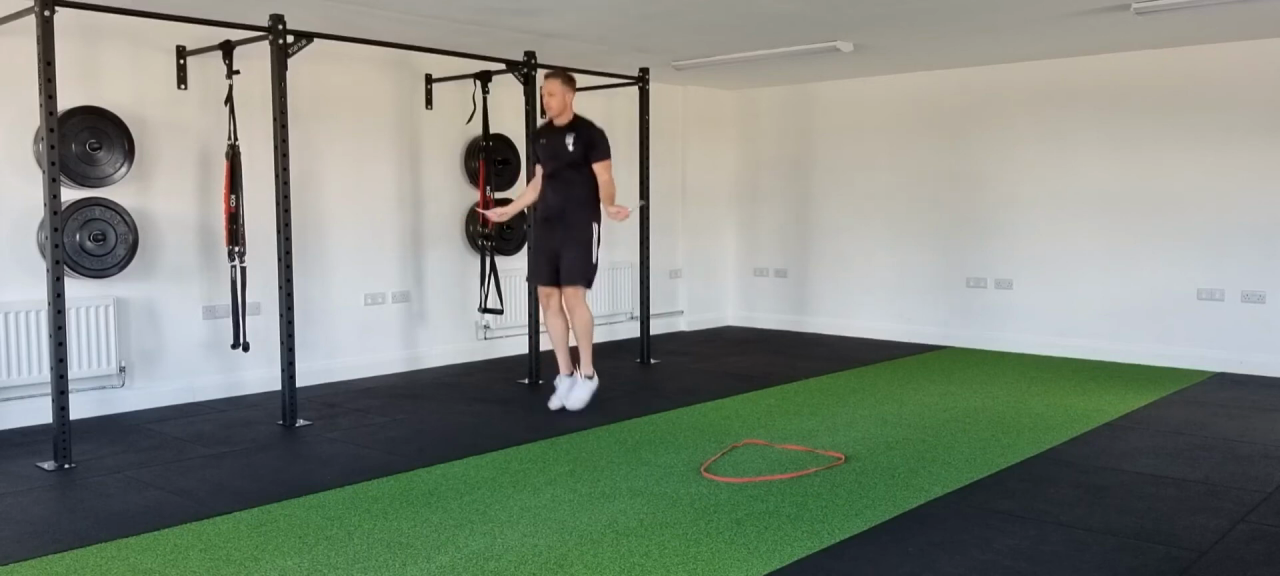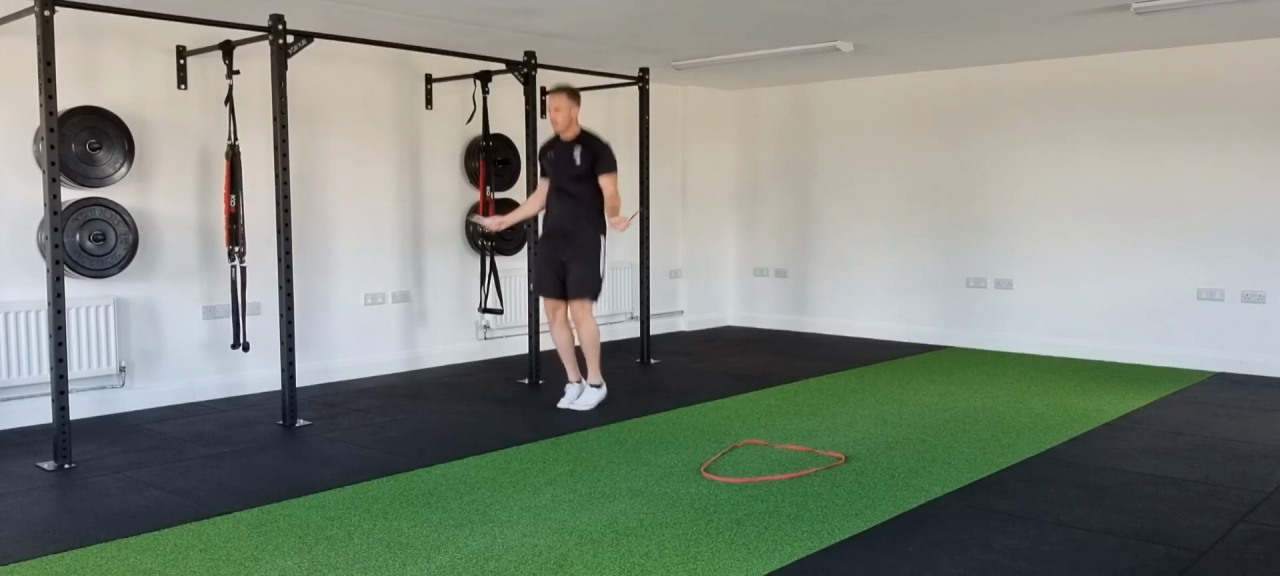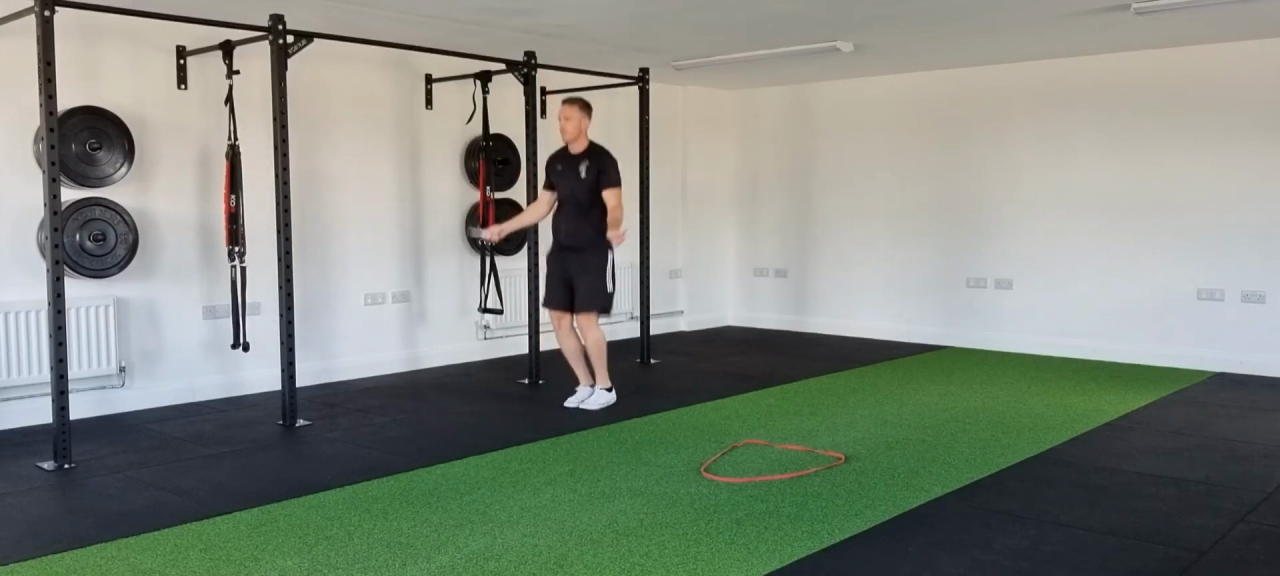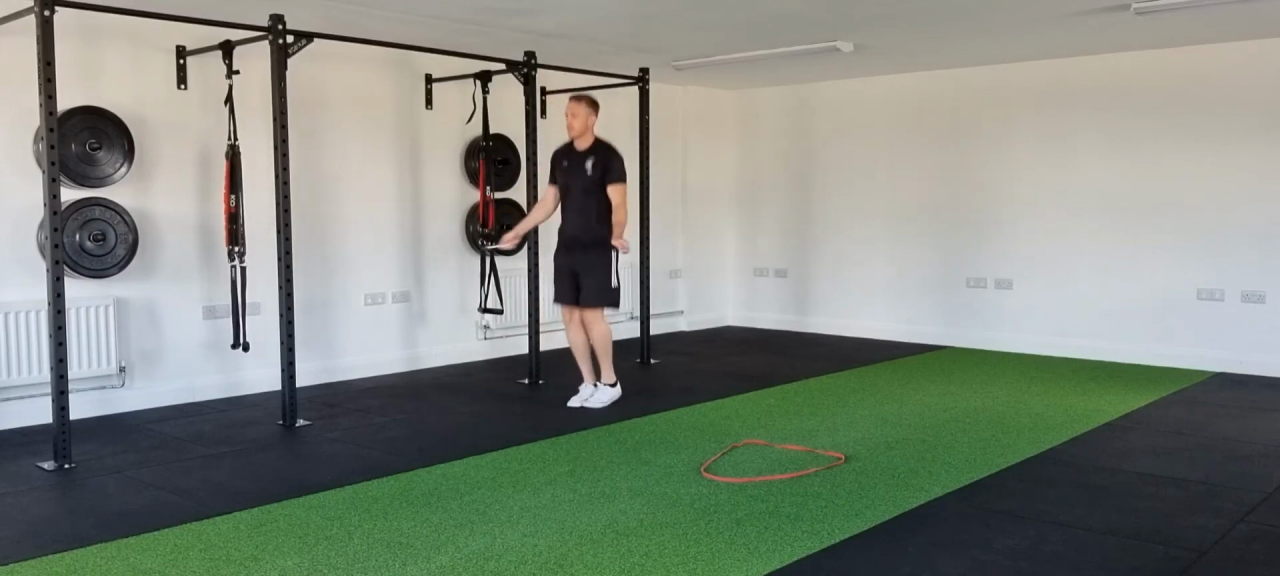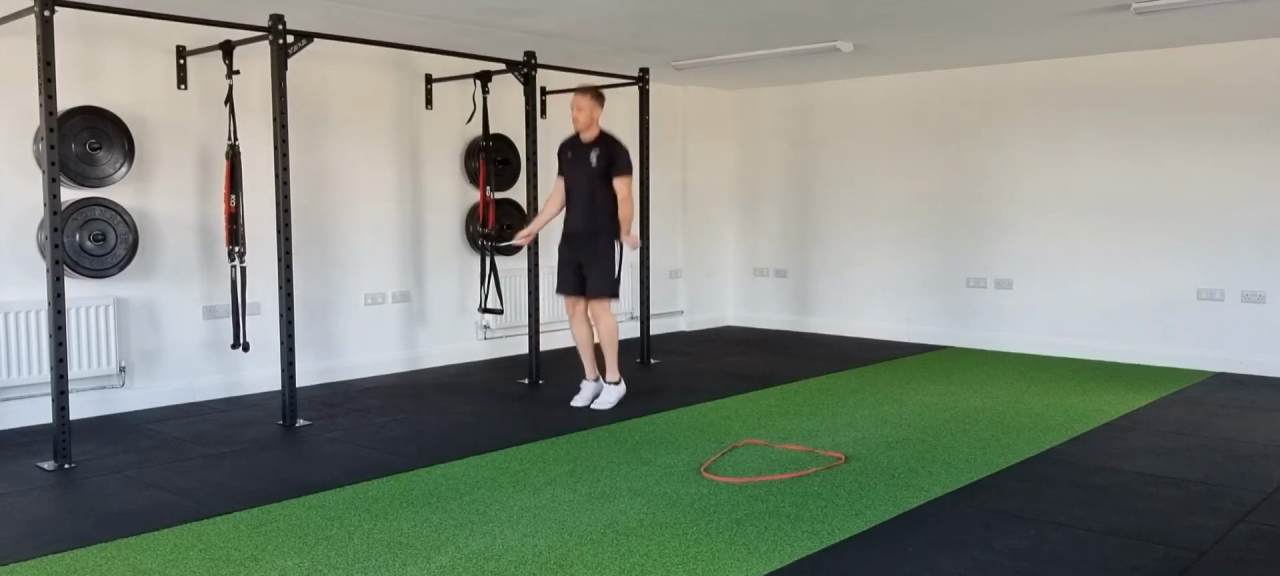
dt=0.5s
person 1, frame 1
left shoulder: (590, 133)
right shoulder: (543, 135)
left elbow: (605, 179)
left wrist: (612, 207)
right wrist: (509, 210)
left hip: (580, 227)
right hip: (547, 228)
left knee: (574, 298)
right knee: (548, 299)
left ankle: (585, 375)
right ankle: (565, 377)
person 1, frame 2
left shoulder: (595, 148)
right shoulder: (548, 150)
left elbow: (609, 192)
left wrist: (613, 217)
right wrist: (507, 219)
left hip: (585, 240)
right hip: (552, 240)
left knee: (579, 310)
right knee: (554, 311)
left ankle: (595, 382)
right ankle: (575, 382)
person 1, frame 3
left shoulder: (602, 161)
right shoulder: (555, 161)
left elbow: (613, 206)
right elbow: (543, 206)
left wrist: (614, 231)
right wrist: (504, 228)
left hip: (592, 253)
right hip: (560, 252)
left knee: (586, 321)
right knee: (559, 320)
left ankle: (604, 388)
right ankle: (585, 383)
person 1, frame 4
left shoulder: (608, 157)
right shoulder: (560, 156)
left elbow: (618, 203)
right elbow: (549, 202)
left wrist: (617, 233)
right wrist: (519, 231)
left hip: (599, 250)
right hip: (568, 249)
left knee: (592, 317)
right knee: (570, 316)
left ankle: (609, 382)
right ankle: (589, 383)
person 1, frame 5
left shoulder: (613, 150)
right shoulder: (566, 148)
left elbow: (624, 196)
left wrist: (626, 232)
right wrist: (531, 229)
left hip: (602, 242)
right hip: (571, 241)
left knee: (599, 309)
right knee: (574, 310)
left ankle: (613, 381)
right ankle: (592, 378)
